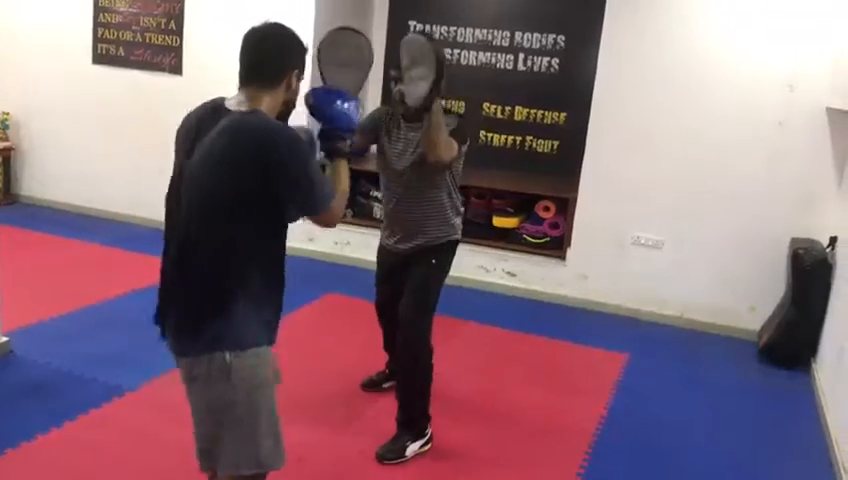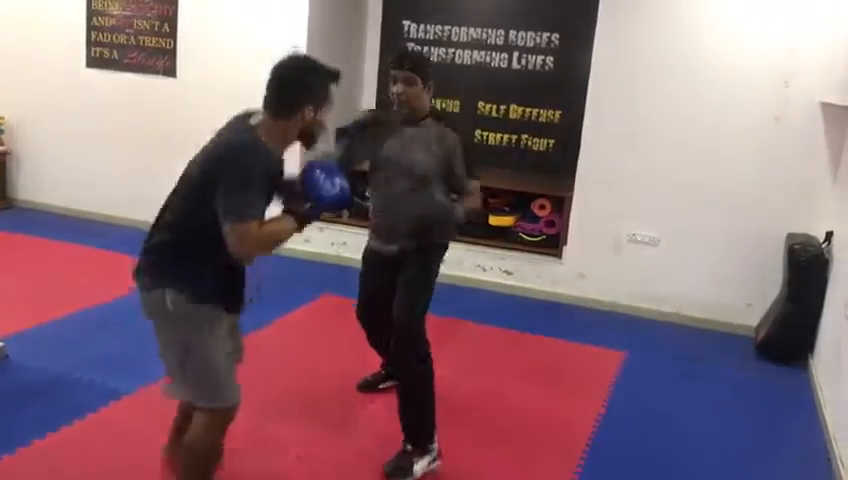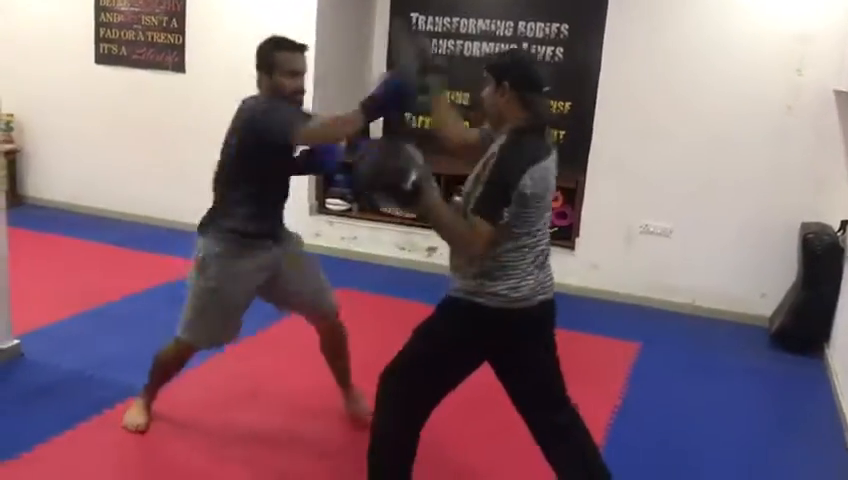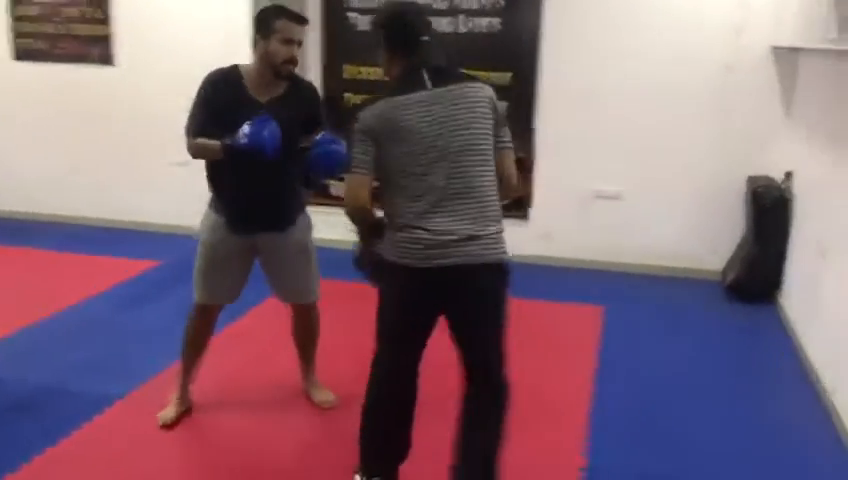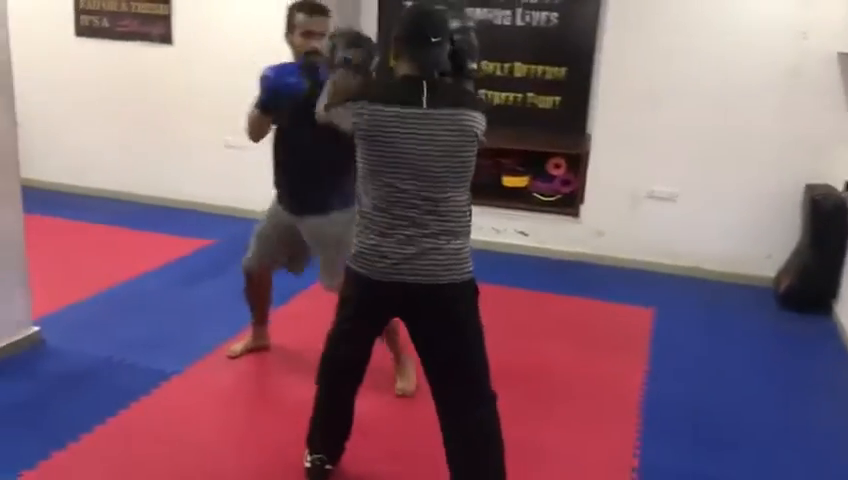
dt=1s
person 1, frame 1
left shoulder: (451, 127)
right shoulder: (384, 119)
left elbow: (438, 156)
right elbow: (348, 140)
left wrist: (430, 103)
left hip: (434, 242)
right hip: (393, 239)
left knee: (414, 324)
right knee: (387, 309)
left ankle: (415, 429)
right ankle: (396, 369)
person 1, frame 2
left shoulder: (446, 138)
right shoulder: (380, 125)
left elbow: (470, 192)
right elbow: (348, 160)
left wrist: (454, 215)
right wrist: (353, 136)
left hip: (423, 246)
right hip: (381, 243)
left knee: (407, 325)
right knee: (370, 312)
left ankle: (422, 444)
right ankle: (394, 368)
person 1, frame 3
left shoulder: (511, 159)
right shoulder: (531, 141)
left elbow: (471, 242)
right elbow: (460, 138)
left wrist: (420, 186)
right wrist: (431, 88)
left hip: (483, 307)
right hip: (533, 305)
left knee: (401, 392)
right knee: (552, 411)
person 1, frame 4
left shoulder: (376, 114)
right shoulder: (481, 94)
left elbow: (356, 200)
right elbow: (509, 182)
left wrist: (373, 233)
left hip: (410, 262)
right hip: (481, 260)
left knee: (393, 369)
right knee: (486, 380)
person 1, frame 5
left shoulder: (368, 102)
right shoulder: (472, 112)
left elbow: (323, 110)
left wrist: (344, 78)
right wrist: (453, 84)
left hip: (373, 270)
right hip: (446, 277)
left knee: (341, 360)
right knee: (468, 396)
person 2, frame 1
left shoulder: (200, 119)
right shoulder: (276, 140)
right elbow: (330, 214)
right wrist: (338, 151)
left hip: (191, 310)
right hip: (225, 327)
person 2, frame 2
left shoulder: (254, 130)
right shoulder: (246, 155)
right elbow: (245, 245)
right wrist: (300, 215)
left hip: (200, 277)
right hip: (179, 285)
left knee: (211, 380)
right knee: (218, 405)
person 2, frame 3
left shoulder: (288, 114)
right shoulder: (258, 112)
right elbow: (312, 134)
left wrist: (310, 162)
right wrist: (374, 105)
left hip: (274, 240)
right hip: (230, 248)
left knee: (329, 319)
right knee: (189, 341)
left ankle: (351, 396)
right ankle: (145, 399)
person 2, frame 4
left shoulder: (303, 94)
right shoulder: (219, 85)
left elbow: (316, 139)
right elbow: (194, 144)
right wrist: (229, 147)
left hip: (287, 218)
right hip: (228, 218)
left knee: (306, 302)
right knee: (205, 305)
left ankle: (309, 377)
right ankle: (182, 393)
person 2, frame 5
right shoulder: (279, 81)
right elbow: (254, 132)
right wrist: (266, 104)
left hip: (335, 205)
right hip: (289, 202)
right knee: (254, 269)
left ankle: (403, 362)
right ankle: (259, 333)
